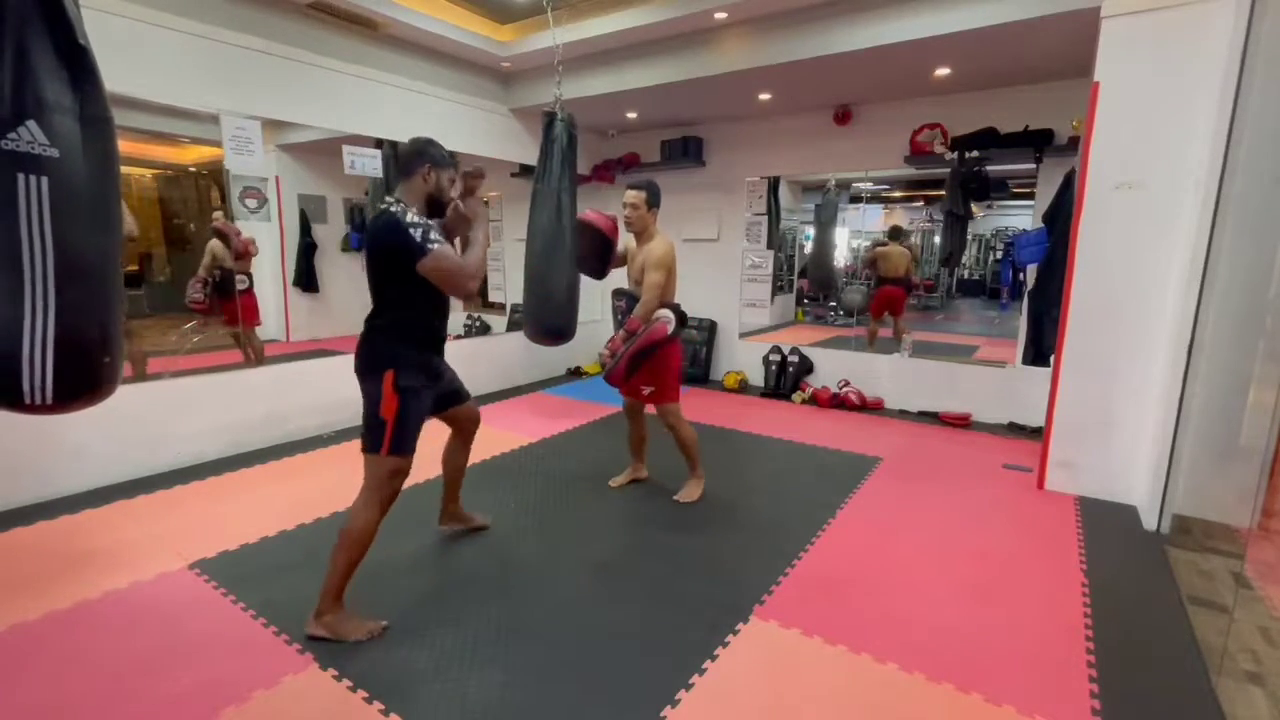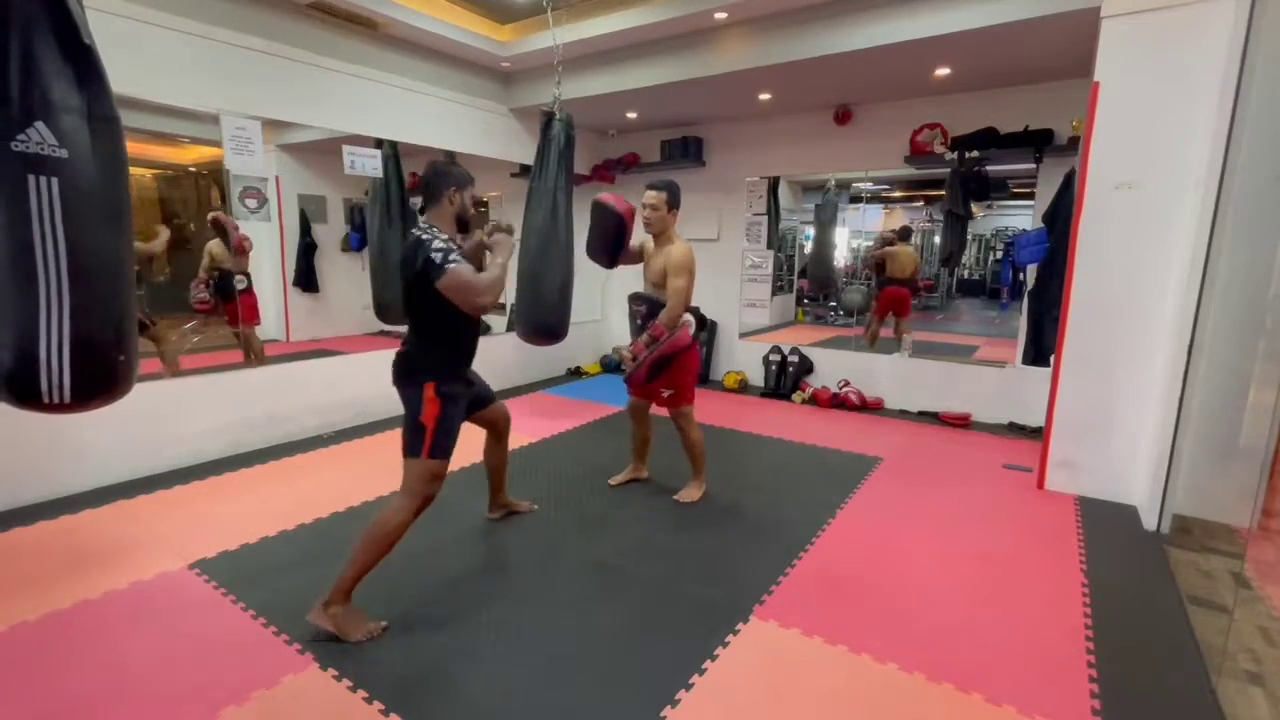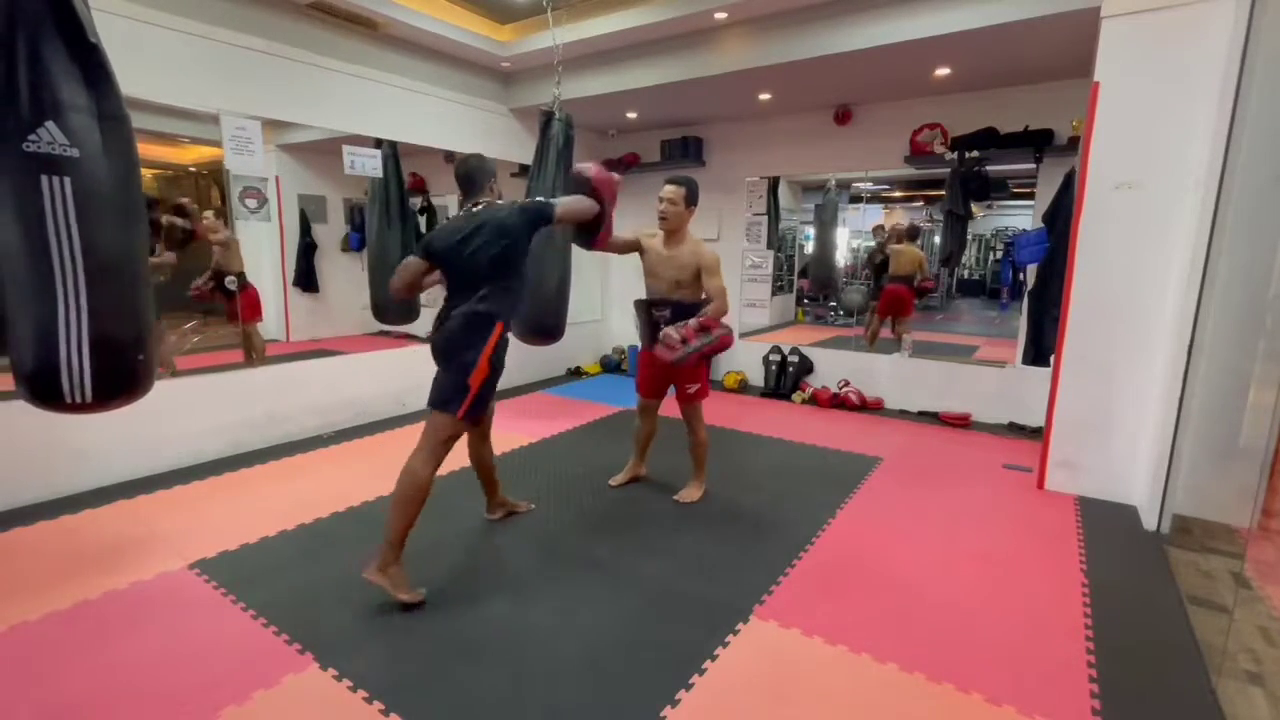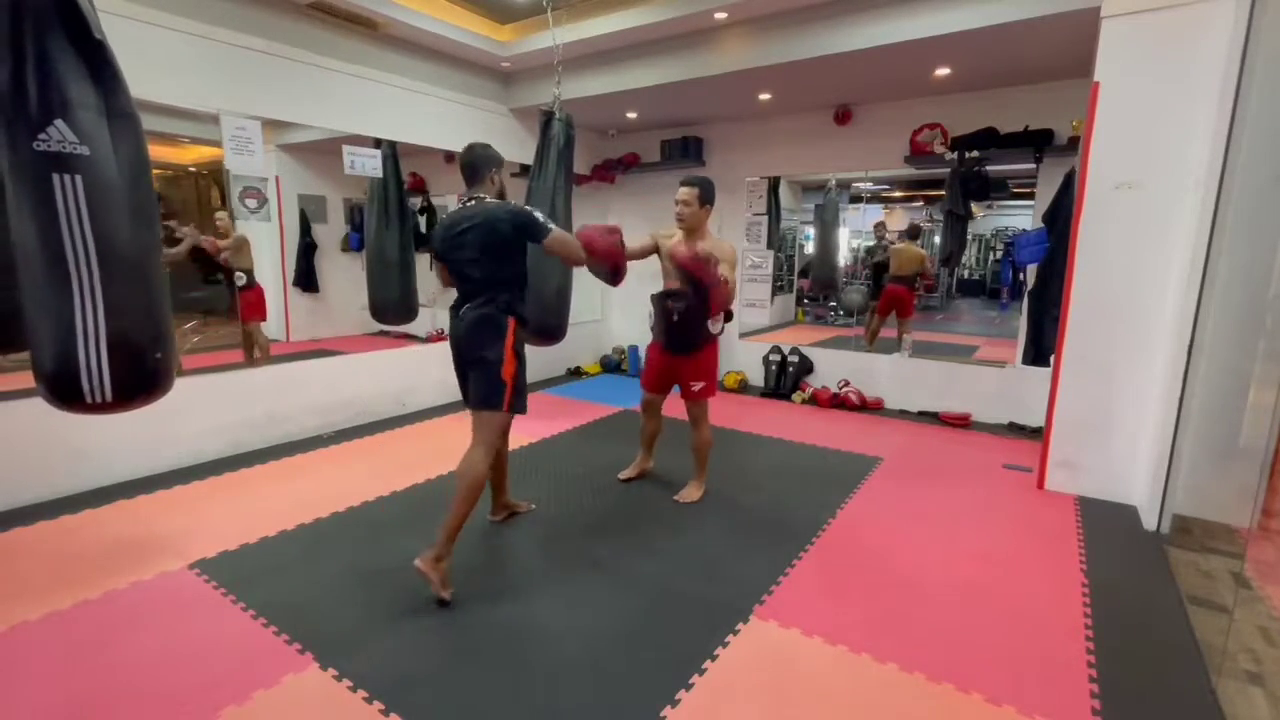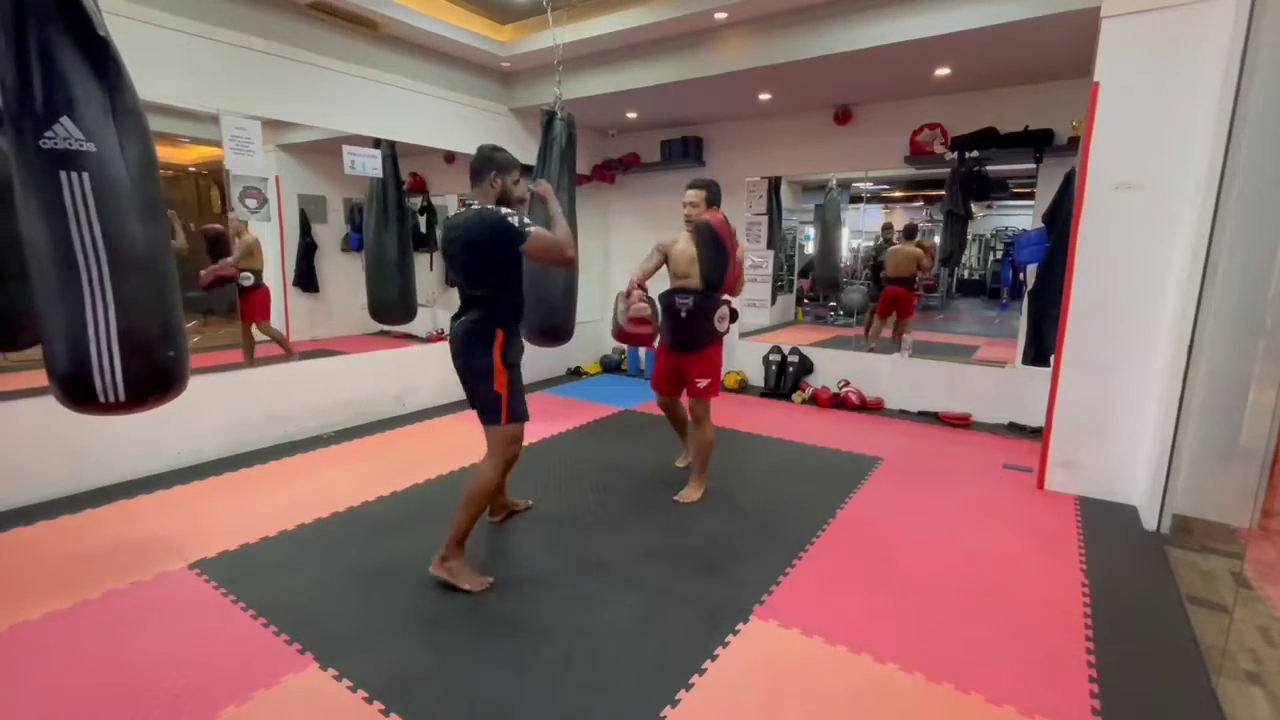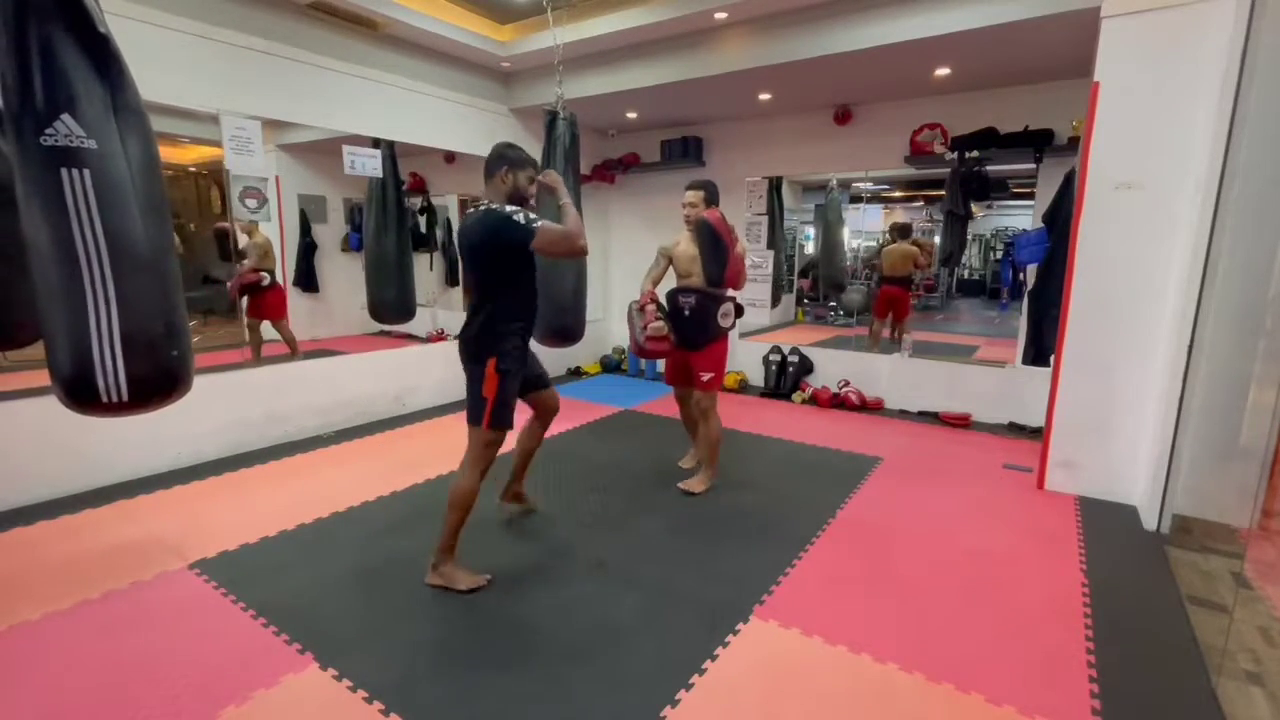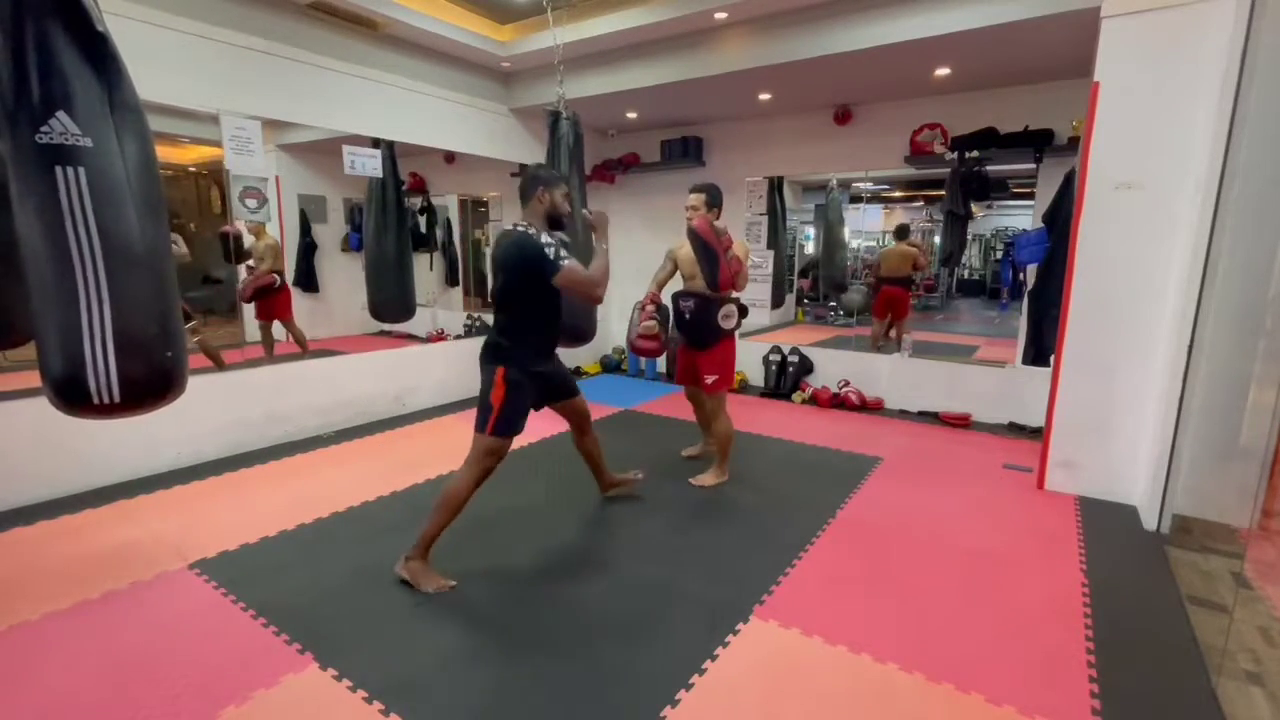
dt=0.2s
person 1, frame 1
left shoulder: (414, 218)
right shoulder: (399, 223)
left elbow: (443, 245)
right elbow: (464, 279)
left wrist: (465, 203)
right wrist: (479, 227)
left hip: (422, 356)
right hip: (395, 365)
left knee: (468, 418)
right knee: (383, 487)
left ankle: (452, 512)
right ankle: (327, 609)
person 1, frame 2
left shoulder: (437, 239)
right shoulder: (432, 247)
right elbow: (479, 298)
left wrist: (487, 237)
right wrist: (500, 253)
left hip: (449, 369)
right hip: (431, 378)
left knee: (499, 420)
right knee: (420, 491)
left ankle: (499, 501)
right ankle: (336, 604)
person 1, frame 3
left shoulder: (443, 232)
right shoulder: (515, 213)
left elbow: (400, 287)
right elbow: (587, 209)
left hip: (450, 332)
right hip: (480, 337)
left knee: (476, 422)
right knee: (435, 443)
left ankle: (496, 501)
right ankle: (388, 560)
person 1, frame 4
left shoulder: (447, 225)
right shoulder: (513, 215)
right elbow: (576, 253)
right wrist: (550, 231)
left hip: (465, 328)
right hip: (497, 331)
left knee: (495, 424)
right knee: (488, 438)
left ankle: (502, 502)
right ankle: (439, 554)
person 1, frame 5
left shoulder: (458, 224)
right shoulder: (497, 222)
right elbow: (566, 253)
right wrist: (552, 201)
left hip: (475, 335)
right hip: (491, 341)
left knee: (513, 419)
right knee: (504, 445)
left ankle: (499, 501)
right ankle: (449, 556)
person 1, frame 6
left shoulder: (474, 222)
right shoulder: (506, 220)
right elbow: (576, 244)
right wrist: (564, 197)
left hip: (508, 341)
right hip: (494, 350)
left knee: (547, 407)
right knee: (482, 453)
left ankle: (513, 489)
right ankle: (443, 560)
person 1, frame 7
left shoulder: (512, 238)
right shoulder: (533, 245)
right elbow: (593, 290)
right wrist: (601, 238)
left hip: (540, 358)
right hip: (510, 365)
left knee: (581, 417)
right knee: (482, 464)
left ankle: (606, 481)
right ankle: (416, 558)
person 2, frame 1
left shoulder: (659, 249)
right shoulder: (634, 246)
left elbow: (649, 304)
left hip: (660, 344)
left knee: (669, 415)
right knee: (632, 408)
left ankle: (697, 477)
right ankle: (637, 466)
person 2, frame 2
left shoulder: (678, 254)
right shoulder: (648, 247)
left elbow: (675, 310)
right elbow: (615, 258)
left knee: (682, 417)
right knee: (636, 408)
left ankle: (698, 480)
right ankle: (638, 467)
person 2, frame 3
left shoulder: (703, 254)
right shoulder: (646, 241)
left elbow: (720, 307)
right elbow: (605, 243)
right hip: (653, 340)
left knee: (691, 415)
right knee: (646, 407)
left ankle: (698, 480)
right ankle: (636, 465)
person 2, frame 4
left shoulder: (720, 250)
right shoulder: (663, 240)
left elbow: (726, 301)
right elbow: (628, 253)
left wrist: (710, 275)
left hip: (699, 342)
right hip: (664, 336)
left knee: (697, 413)
right knee: (649, 402)
left ankle: (699, 480)
right ankle: (643, 459)
person 2, frame 5
right shoulder: (669, 246)
left elbow: (733, 289)
right elbow: (640, 275)
right wrist: (635, 291)
left hip: (705, 339)
right hip: (671, 335)
left knee: (699, 411)
right knee: (666, 400)
left ankle: (699, 480)
right ankle: (688, 445)
person 2, frame 6
left shoulder: (729, 244)
right shoulder: (672, 247)
left elbow: (738, 284)
right elbow: (650, 283)
left wrist: (727, 248)
left hip: (710, 335)
right hip: (679, 332)
left knee: (705, 404)
right knee: (682, 396)
left ankle: (708, 471)
right ankle: (698, 448)
person 2, frame 7
left shoulder: (733, 248)
right shoulder: (678, 250)
left elbow: (739, 284)
right elbow: (657, 284)
left hip: (717, 336)
right hip: (690, 334)
left knee: (714, 404)
right knee: (693, 394)
left ankle: (721, 468)
right ankle: (708, 441)
